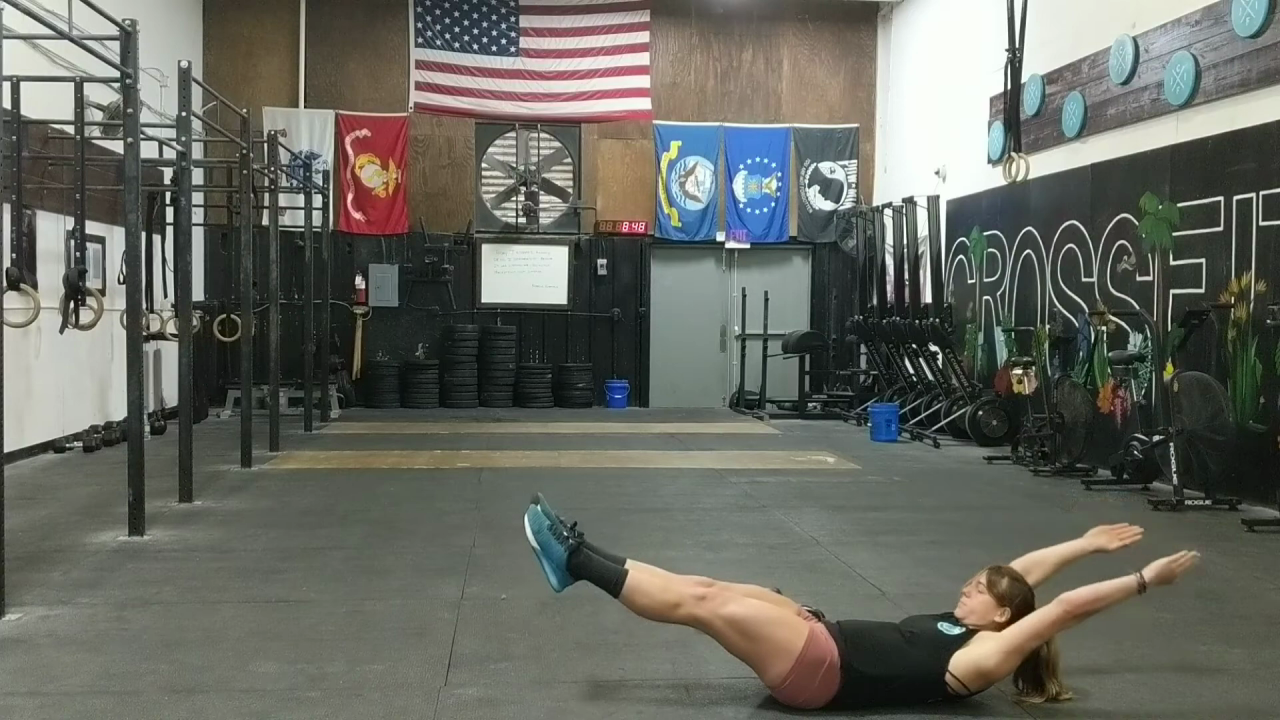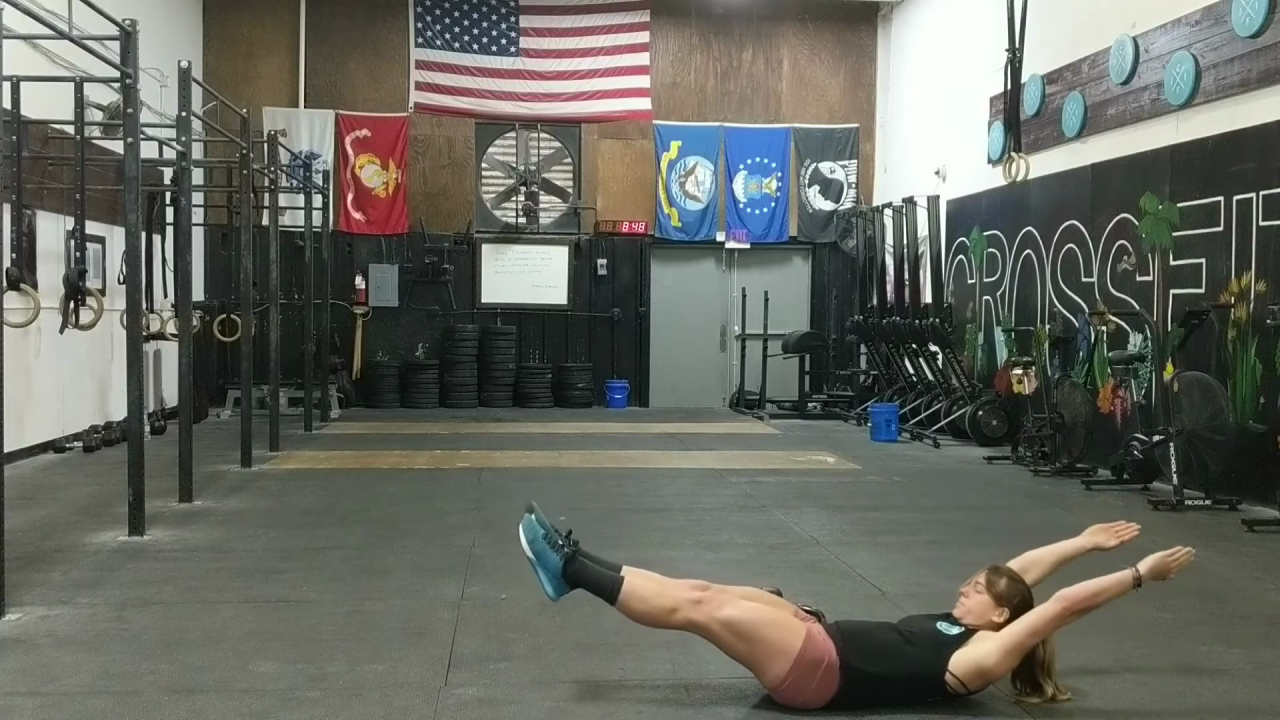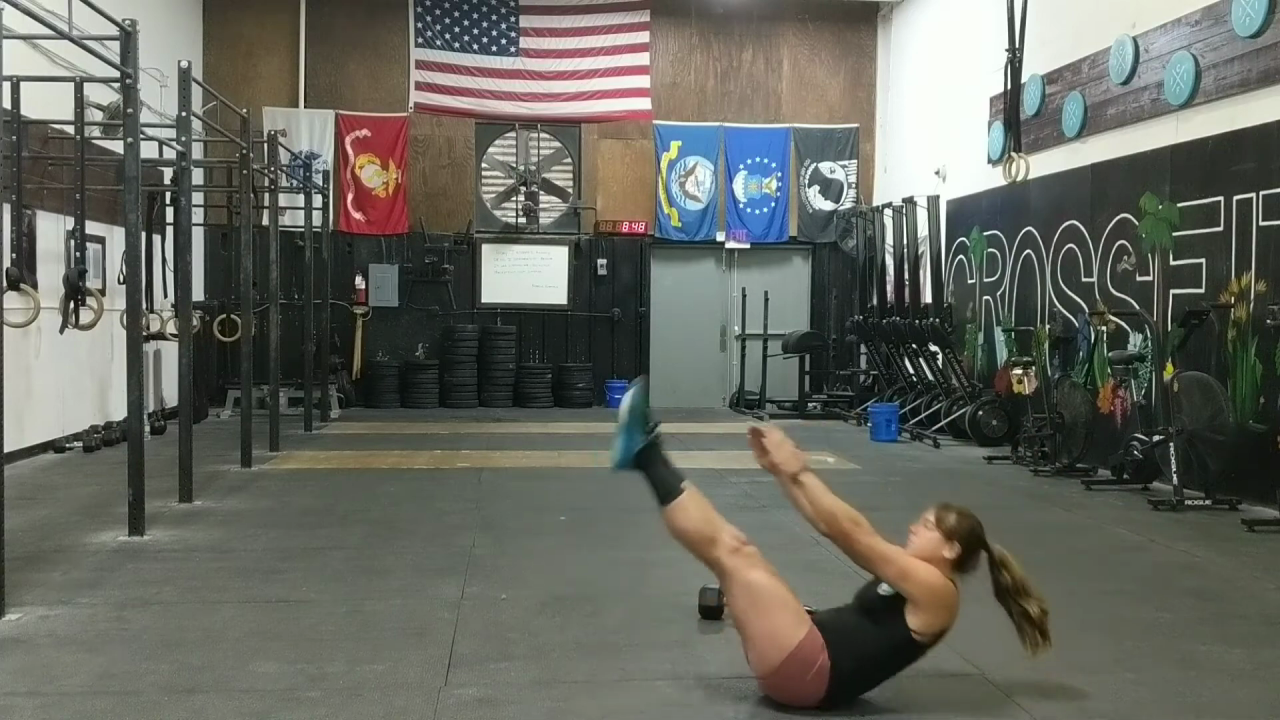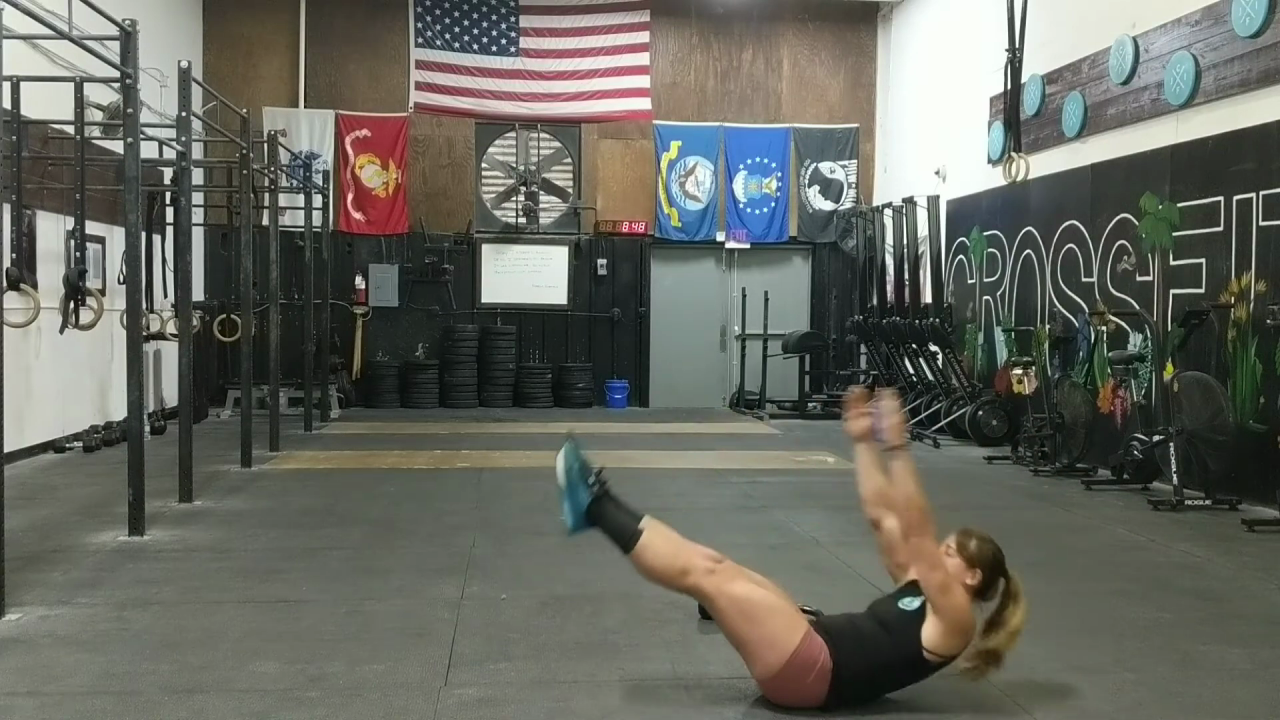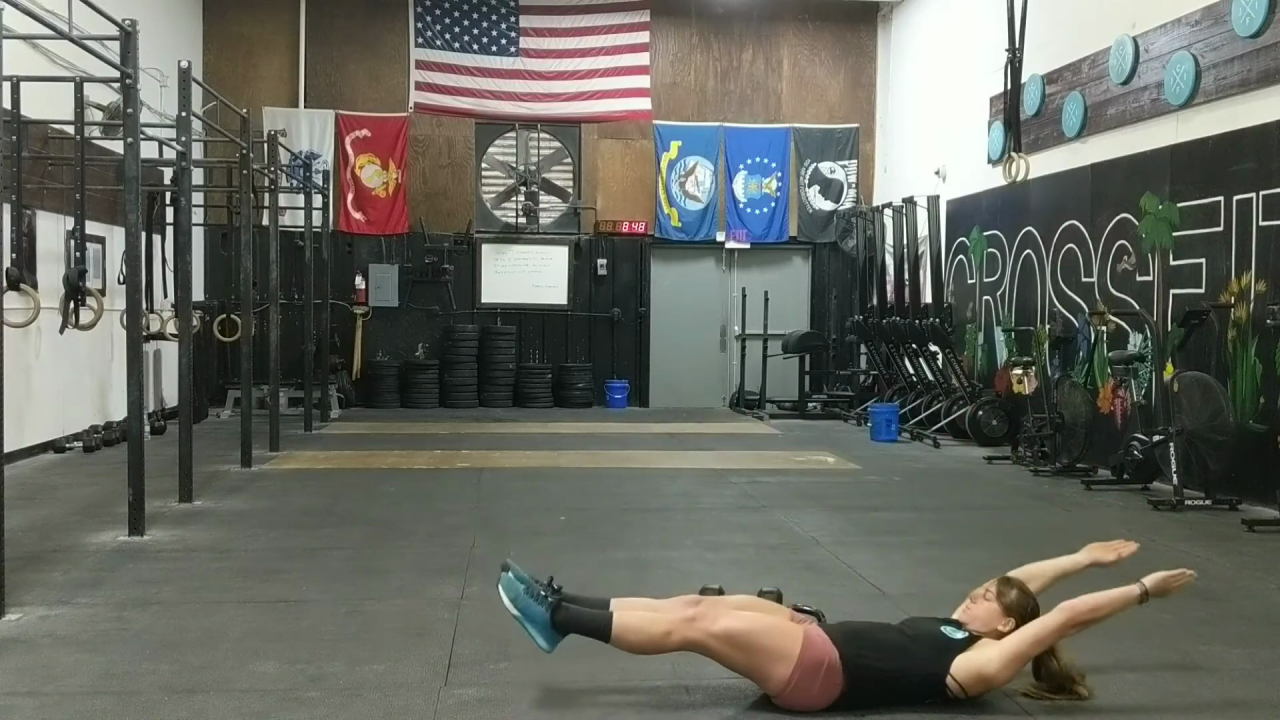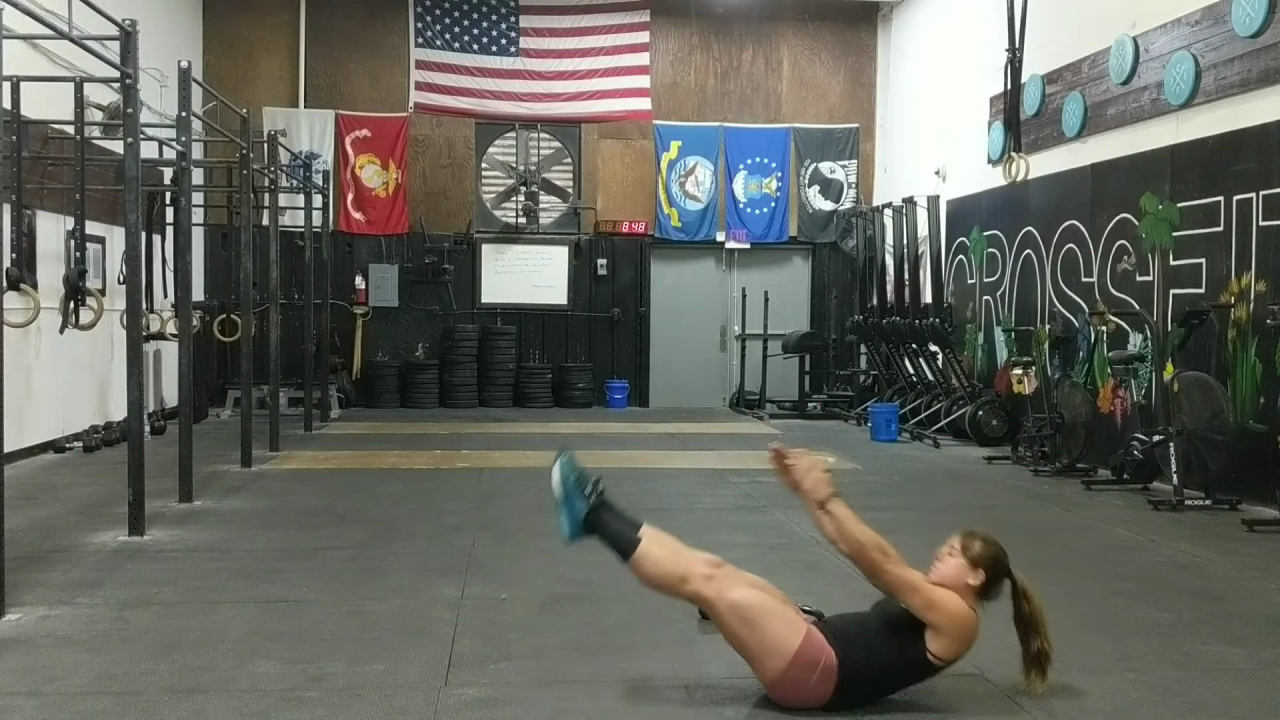
dt=0.5s
person 1, frame 1
left shoulder: (988, 657)
right shoulder: (963, 628)
left elbow: (1065, 608)
right elbow: (1019, 570)
left wrist: (1145, 579)
right wrist: (1086, 543)
left hip: (821, 669)
right hip: (822, 642)
left knee: (700, 600)
right knee: (703, 587)
left ankle: (576, 561)
right ankle: (579, 555)
person 1, frame 2
left shoulder: (986, 656)
right shoulder: (964, 629)
left elbow: (1062, 604)
right elbow: (1016, 570)
left wrist: (1140, 574)
right wrist: (1083, 543)
left hip: (821, 669)
right hip: (821, 636)
left knee: (697, 605)
right knee: (700, 590)
left ankle: (575, 572)
right ankle: (577, 564)
person 1, frame 3
left shoulder: (935, 590)
right shoulder: (902, 568)
left elbow: (855, 532)
right elbow: (838, 530)
left wrist: (798, 473)
right wrist: (781, 471)
left hip: (806, 676)
right hip: (796, 666)
left knee: (730, 552)
right knee: (734, 548)
left ankle: (647, 453)
right ankle: (647, 452)
person 1, frame 4
left shoulder: (954, 616)
right shoulder: (919, 586)
left elbow: (917, 534)
right elbow: (881, 516)
left wrist: (896, 448)
right wrist: (866, 444)
left hip: (809, 674)
right hip: (808, 654)
left knee: (703, 574)
right knee: (710, 562)
left ankle: (598, 507)
right ankle: (599, 507)
person 1, frame 5
left shoulder: (985, 665)
right shoulder: (962, 635)
left elbow: (1059, 618)
right elbow: (1015, 580)
left wrist: (1142, 590)
right wrist: (1086, 558)
left hip: (821, 671)
right hip: (818, 641)
left knee: (693, 622)
right knee: (696, 606)
left ankle: (561, 618)
right ankle: (562, 608)
person 1, frame 6
left shoulder: (956, 619)
right shoulder: (927, 601)
left elbow: (878, 561)
right elbow: (855, 549)
left wrist: (827, 500)
right wrist: (807, 490)
left hip: (816, 673)
right hip: (817, 642)
left knee: (705, 582)
right knee: (711, 569)
left ankle: (596, 516)
right ankle: (596, 513)
